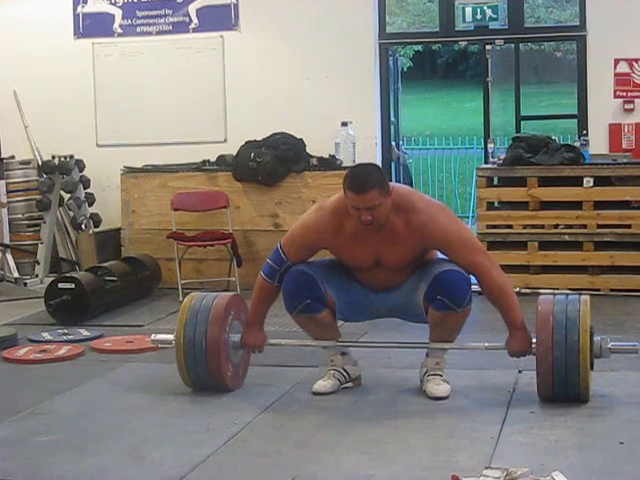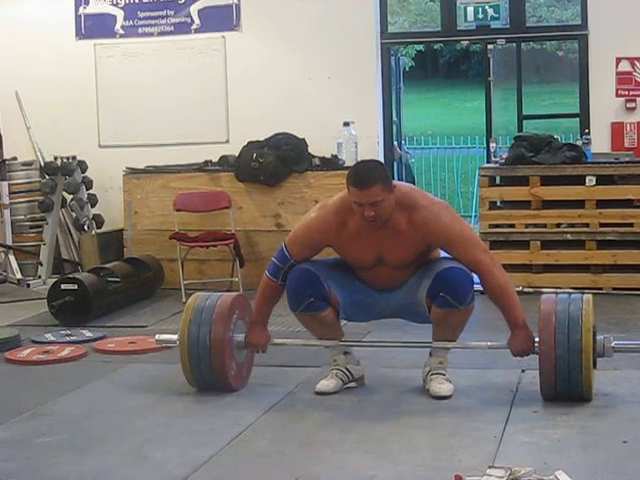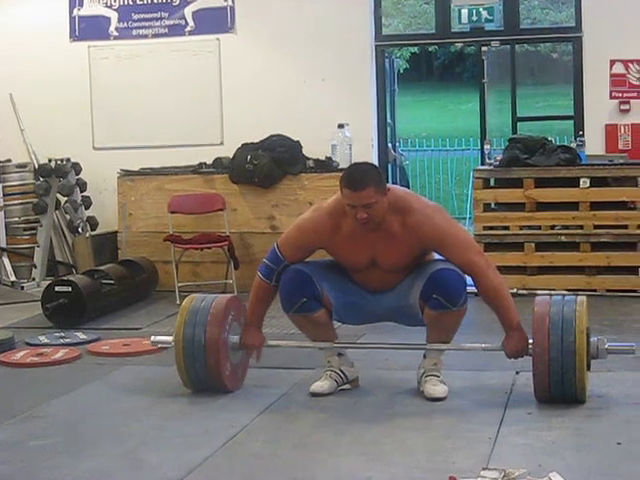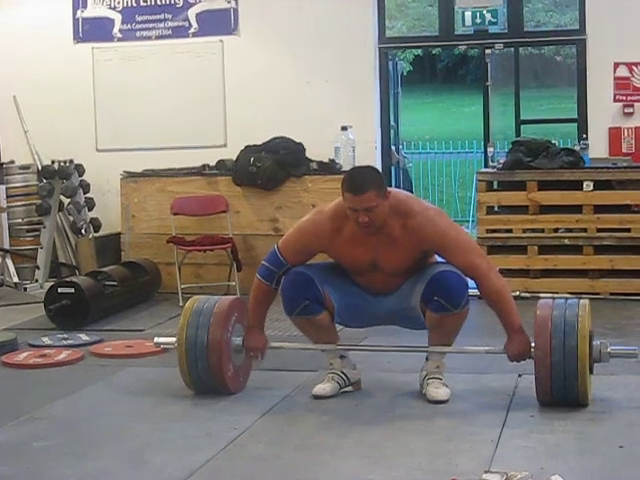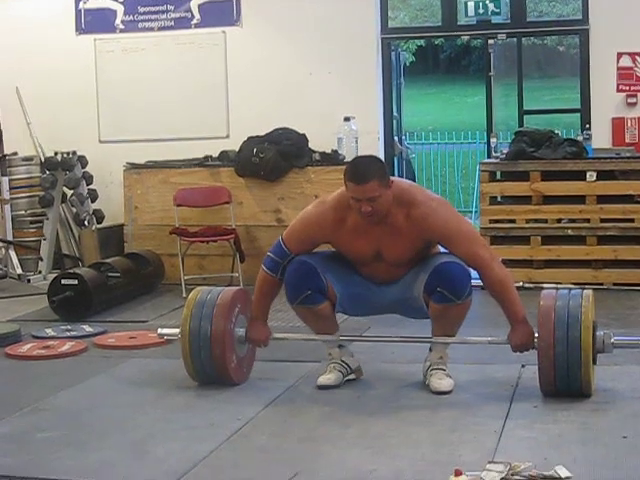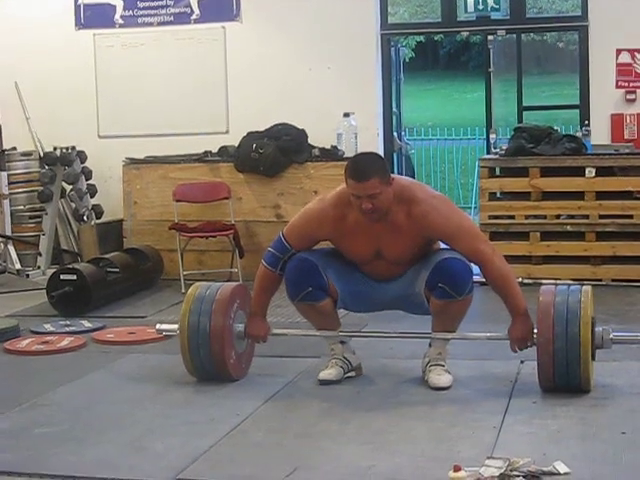
dt=0.2s
person 1, frame 1
left shoulder: (424, 215)
right shoulder: (324, 219)
left elbow: (485, 266)
right elbow: (275, 266)
left wrist: (517, 329)
right wrist: (254, 325)
left hip: (414, 288)
right hip: (357, 289)
left knee: (454, 282)
right knee: (297, 284)
left ankle: (434, 365)
right ankle: (341, 363)
person 1, frame 2
left shoulder: (427, 213)
right shoulder: (328, 217)
left elbow: (486, 265)
right elbow: (280, 265)
left wrist: (519, 328)
right wrist: (258, 324)
left hip: (417, 290)
right hip: (361, 290)
left knee: (457, 280)
right knee: (301, 282)
left ankle: (437, 364)
right ankle: (344, 363)
person 1, frame 3
left shoulder: (420, 216)
right shoulder: (322, 220)
left elbow: (481, 267)
right elbow: (272, 266)
left wrist: (513, 330)
right wrist: (253, 326)
left hip: (410, 293)
right hip: (355, 293)
left knee: (449, 281)
right knee: (293, 283)
left ankle: (431, 366)
right ankle: (338, 364)
person 1, frame 4
left shoulder: (422, 219)
right shoulder: (323, 223)
left elbow: (483, 270)
right elbow: (272, 266)
left wrist: (516, 332)
right wrist: (254, 329)
left hip: (412, 297)
right hip: (357, 296)
left knee: (450, 283)
right knee: (296, 285)
left ankle: (433, 369)
right ankle: (340, 367)
person 1, frame 5
left shoulder: (425, 209)
right shoulder: (326, 213)
left elbow: (486, 261)
right elbow: (276, 259)
left wrist: (519, 323)
right wrist: (258, 320)
left hip: (414, 286)
right hip: (359, 285)
left knee: (454, 275)
right knee: (298, 274)
left ankle: (437, 359)
right ankle: (341, 357)
person 1, frame 6
left shoulder: (425, 207)
right shoulder: (327, 211)
left elbow: (487, 256)
right elbow: (276, 255)
left wrist: (520, 317)
right wrist: (257, 315)
left hip: (416, 282)
right hip: (360, 282)
left knee: (455, 270)
right knee: (299, 271)
left ankle: (436, 355)
right ankle: (342, 353)
